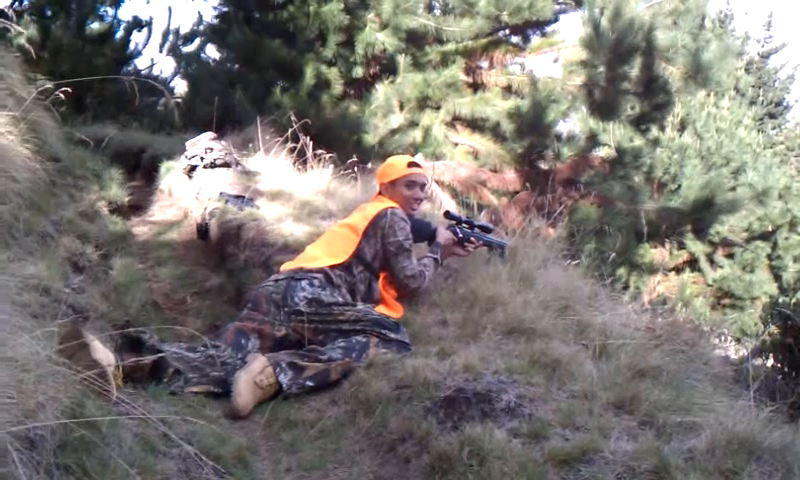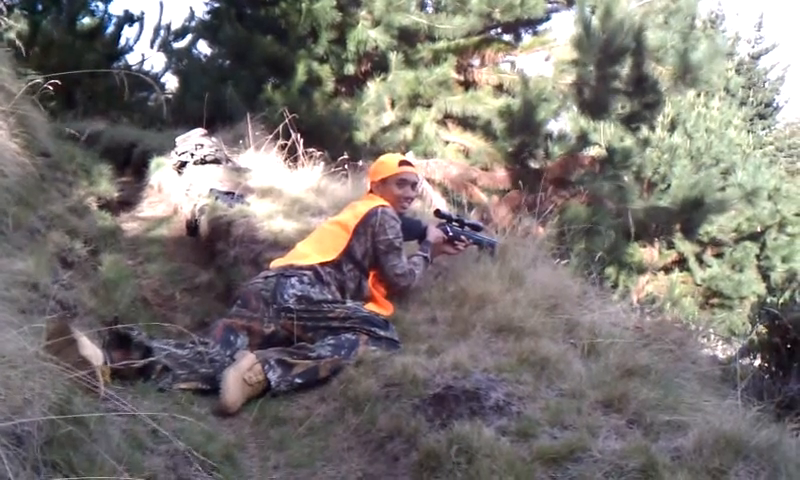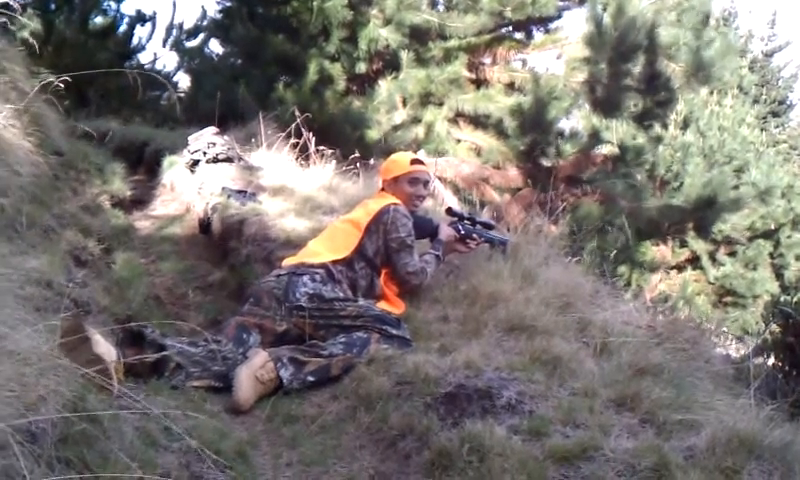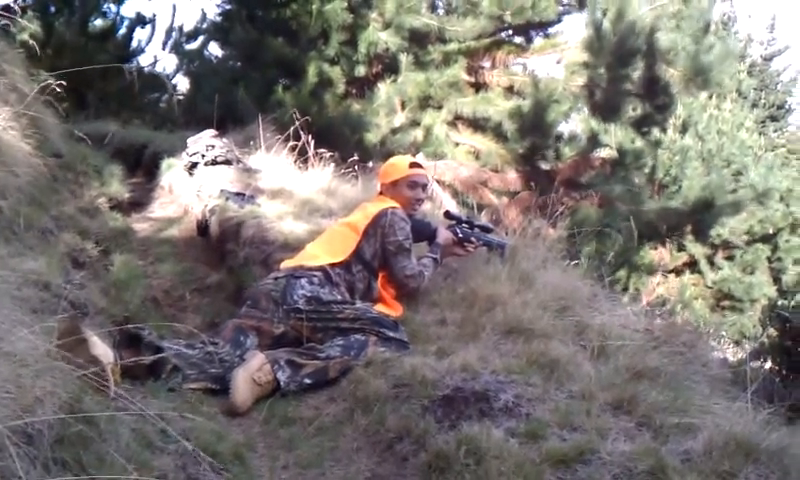
dt=1s
person 1, frame 1
left shoulder: (366, 214)
right shoulder: (391, 215)
left elbow: (388, 272)
right elbow: (408, 280)
left wrist: (444, 251)
right wrist: (437, 251)
left hip: (284, 287)
right hip: (315, 293)
left knee: (222, 357)
right knee: (389, 340)
left ankle: (122, 360)
right ankle: (275, 374)
person 1, frame 2
left shoulder: (357, 211)
right shoulder: (382, 213)
left elbow: (377, 270)
right elbow: (398, 278)
left wrist: (433, 251)
right wrist: (427, 249)
left hip: (275, 285)
right hip: (304, 291)
left knee: (215, 353)
right knee: (378, 337)
left ankle: (113, 353)
right ankle: (265, 370)
person 1, frame 3
left shoulder: (369, 210)
right shoulder: (394, 212)
left elbow: (387, 266)
right elbow: (410, 277)
left wrist: (443, 248)
right wrist: (439, 247)
left hip: (288, 283)
right hip: (316, 290)
left knee: (228, 351)
right knee: (390, 336)
left ankle: (130, 349)
right ankle: (276, 367)
person 1, frame 4
left shoulder: (368, 213)
right shoulder: (391, 215)
left elbow: (385, 270)
right elbow: (408, 281)
left wrist: (442, 251)
right wrist: (436, 251)
left hip: (285, 286)
right hip: (315, 291)
left knee: (225, 353)
right knee: (388, 339)
left ankle: (136, 350)
right ankle: (275, 369)
